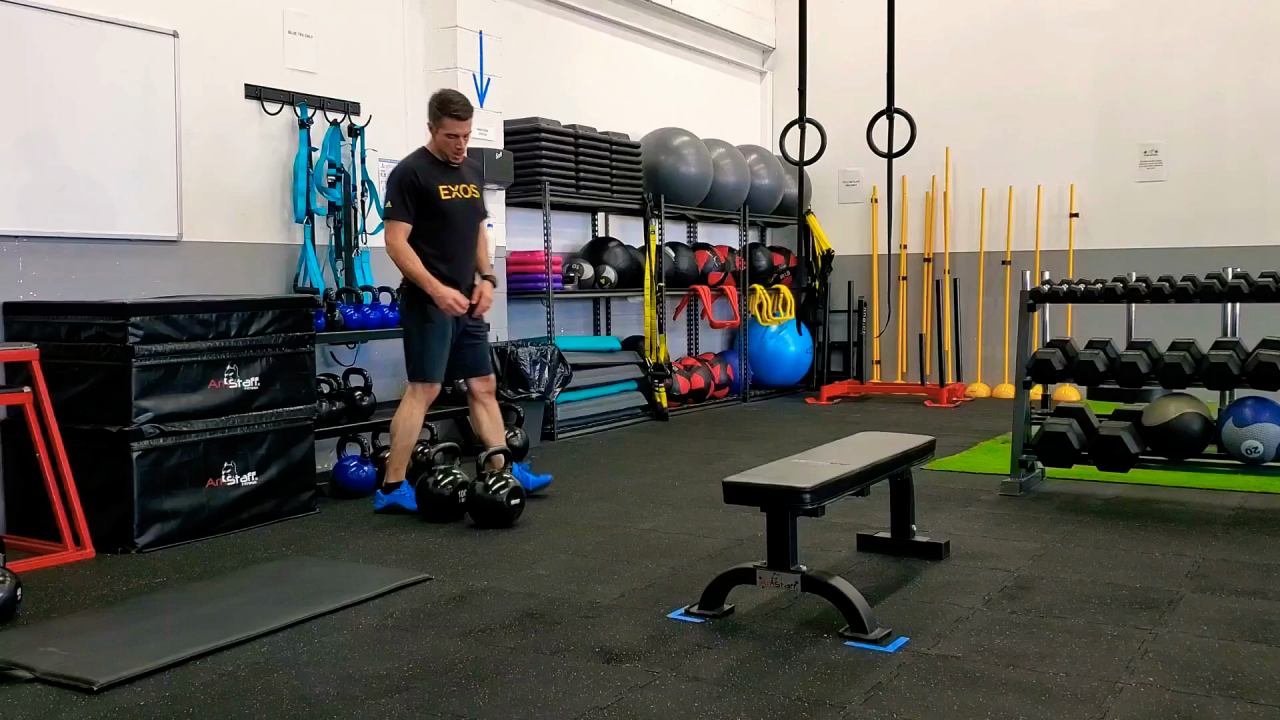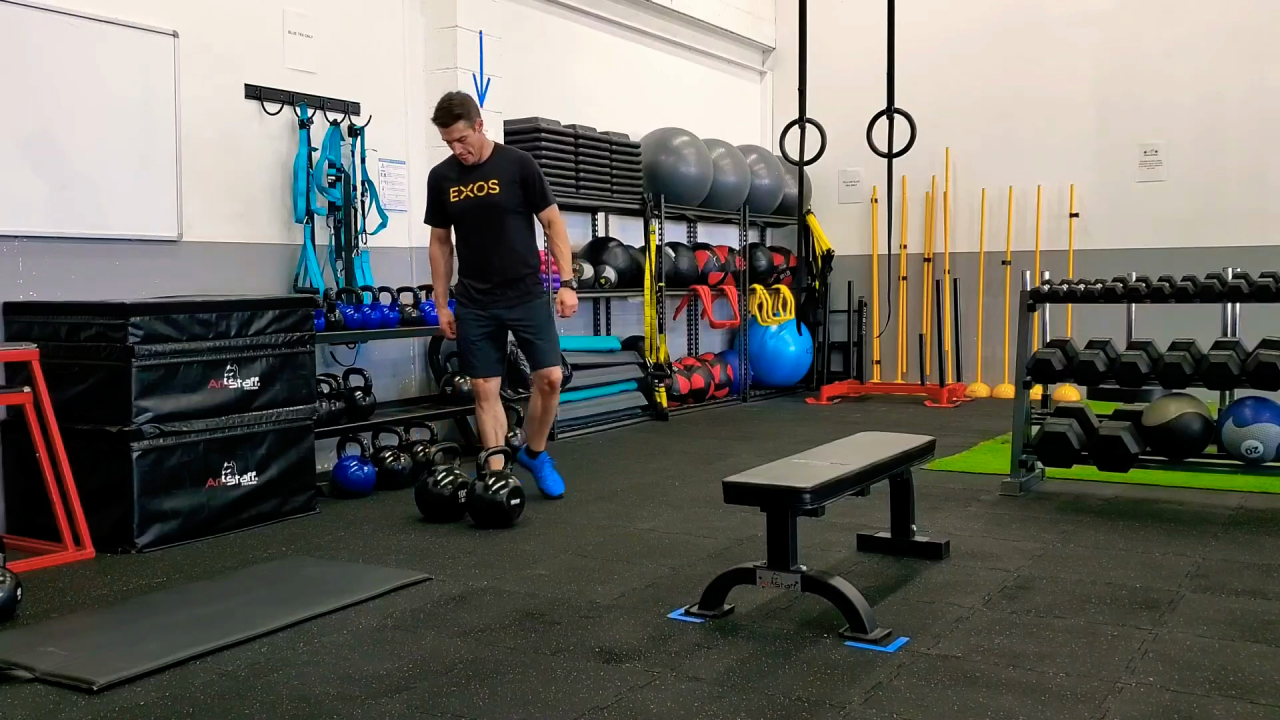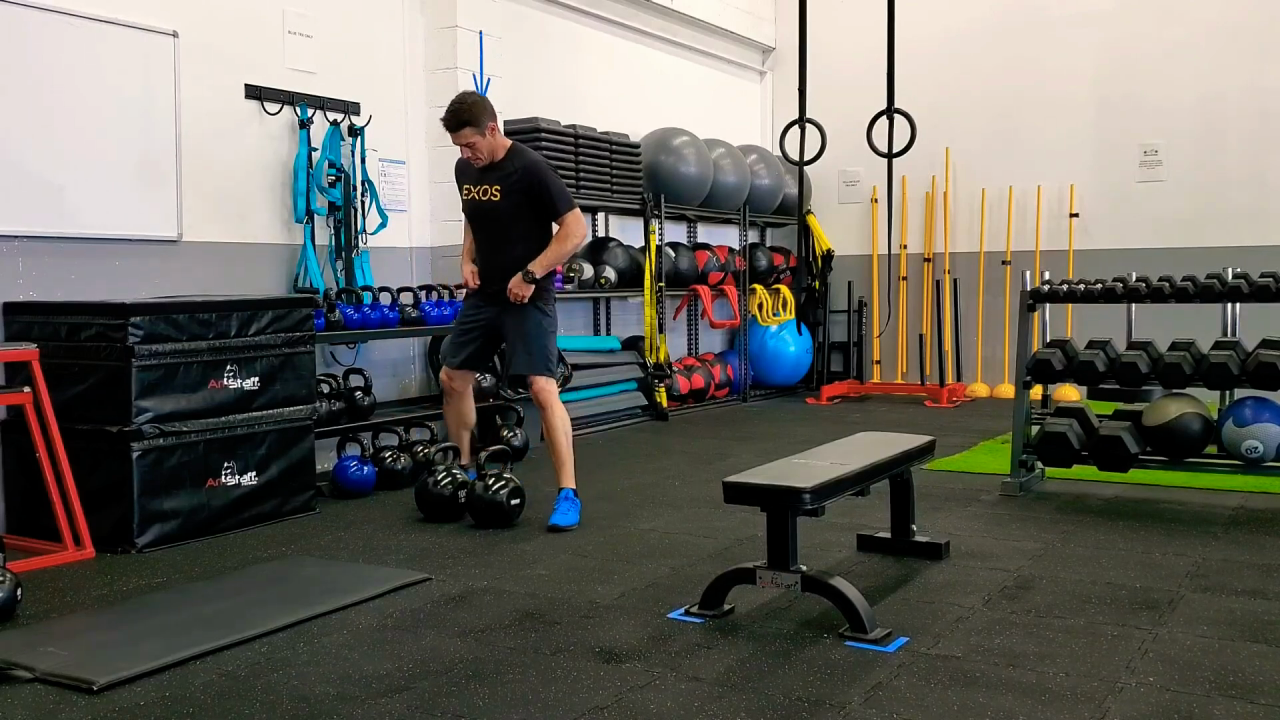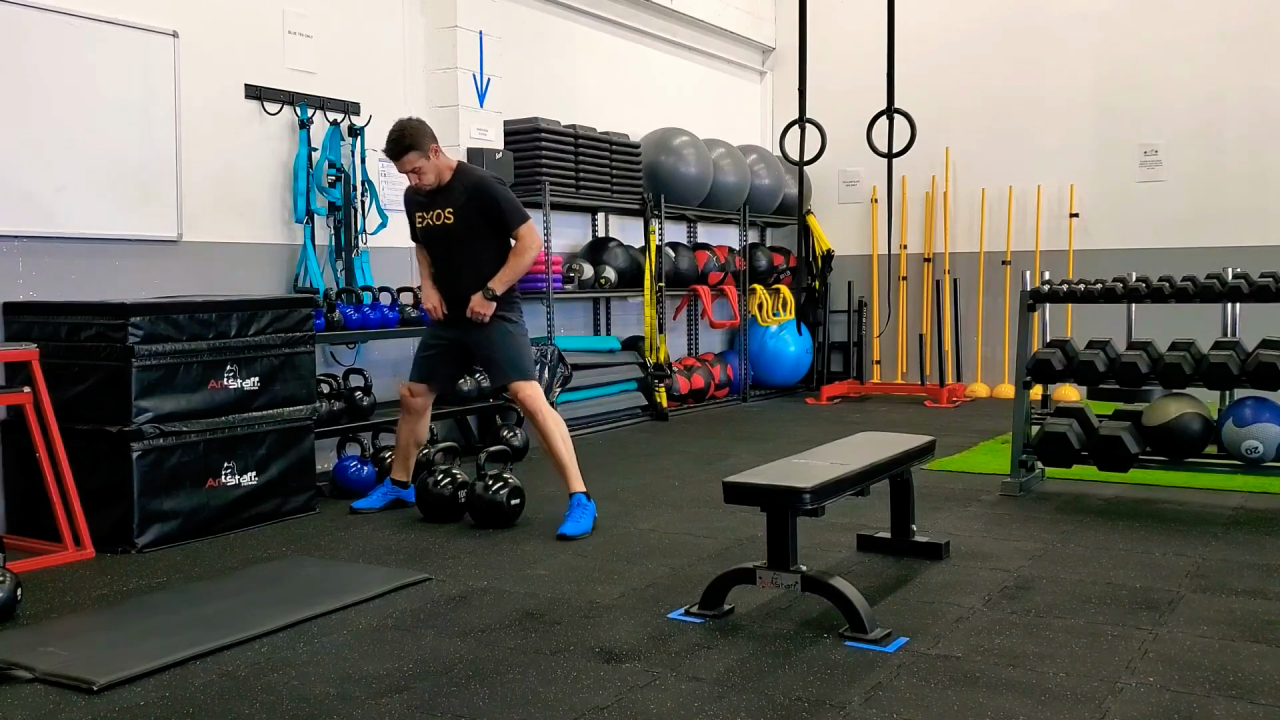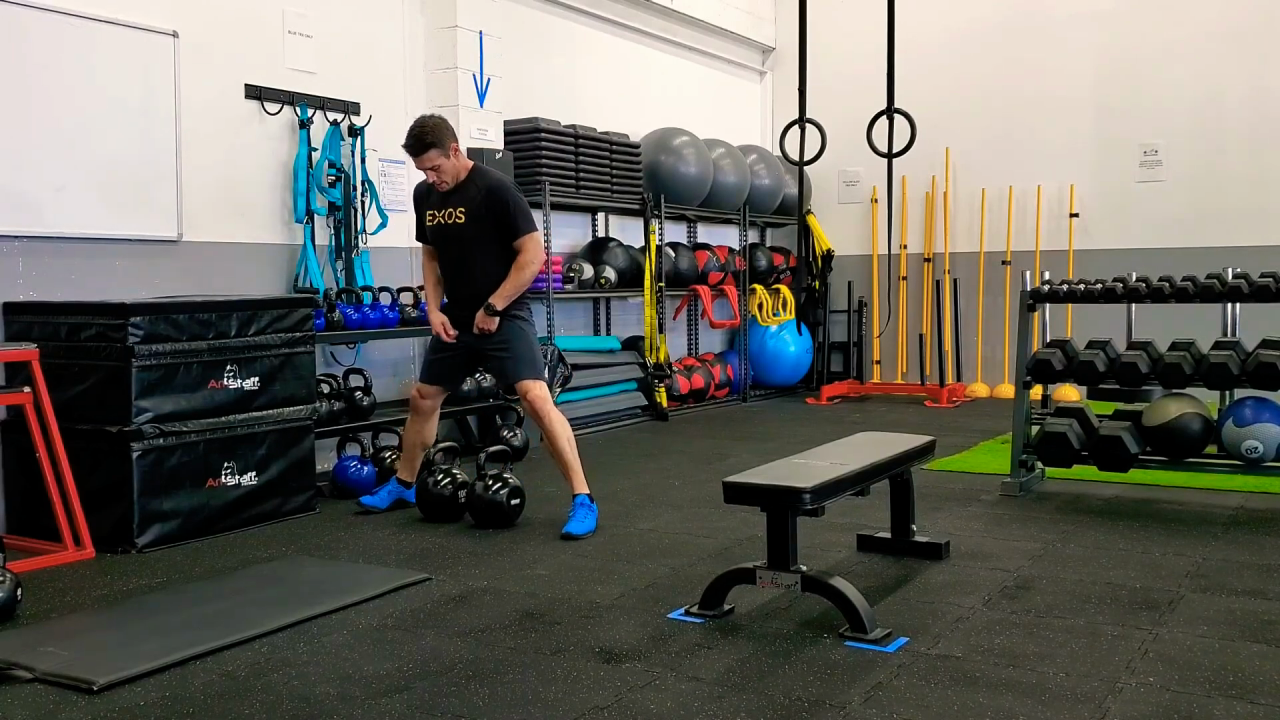
dt=0.7s
person 1, frame 1
left shoulder: (471, 172)
right shoulder: (411, 172)
right elbow: (396, 242)
left wrist: (486, 278)
right wrist: (435, 290)
left hip: (464, 302)
right hip: (428, 305)
left knee: (484, 387)
right knee: (423, 391)
right ankle: (391, 487)
person 1, frame 2
left shoulder: (518, 165)
right shoulder: (441, 177)
left elbow: (554, 223)
right elbow: (440, 241)
left wrist: (567, 282)
right wrist: (441, 303)
left hip: (526, 294)
right hip: (475, 302)
left knee: (549, 377)
right knee: (485, 390)
left ankle: (536, 453)
person 1, frame 3
left shoulder: (531, 168)
right shoulder: (466, 169)
left elbow: (574, 229)
left wrist: (530, 276)
right wrist: (468, 260)
left hip: (531, 296)
right hip: (488, 293)
left knee: (542, 390)
right knee: (452, 379)
left ankle: (568, 494)
right ankle: (463, 469)
person 1, frame 4
left shoulder: (481, 186)
right shoulder: (413, 197)
left elbow: (530, 242)
left wrist: (491, 292)
right wrist: (428, 287)
left hip: (494, 313)
right hip: (448, 316)
left knee: (528, 397)
right knee: (413, 397)
left ankle: (580, 499)
right ankle: (399, 485)
person 1, frame 5
left shoulder: (495, 189)
right shoulder: (424, 194)
left elbow: (533, 253)
left wrist: (493, 308)
right wrist: (434, 308)
left hip: (504, 315)
right hip: (455, 318)
left knee: (536, 398)
right knee: (422, 398)
left ankle: (583, 500)
right ankle: (403, 486)
